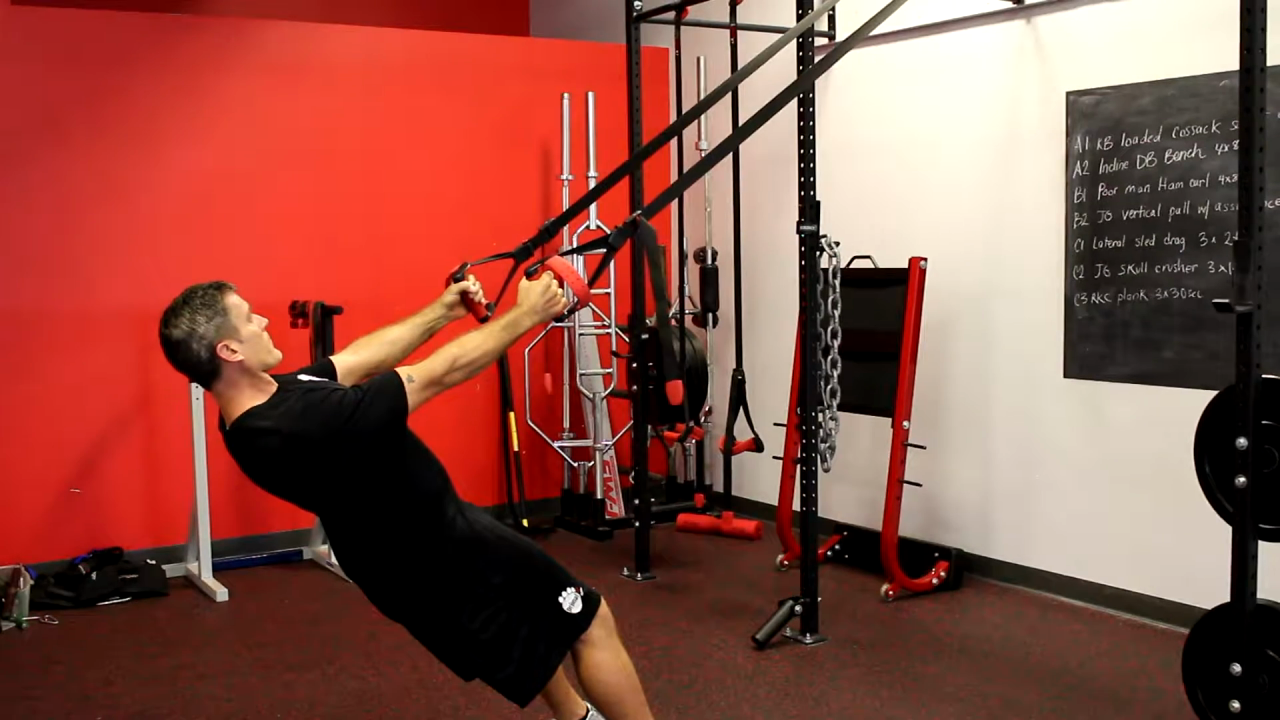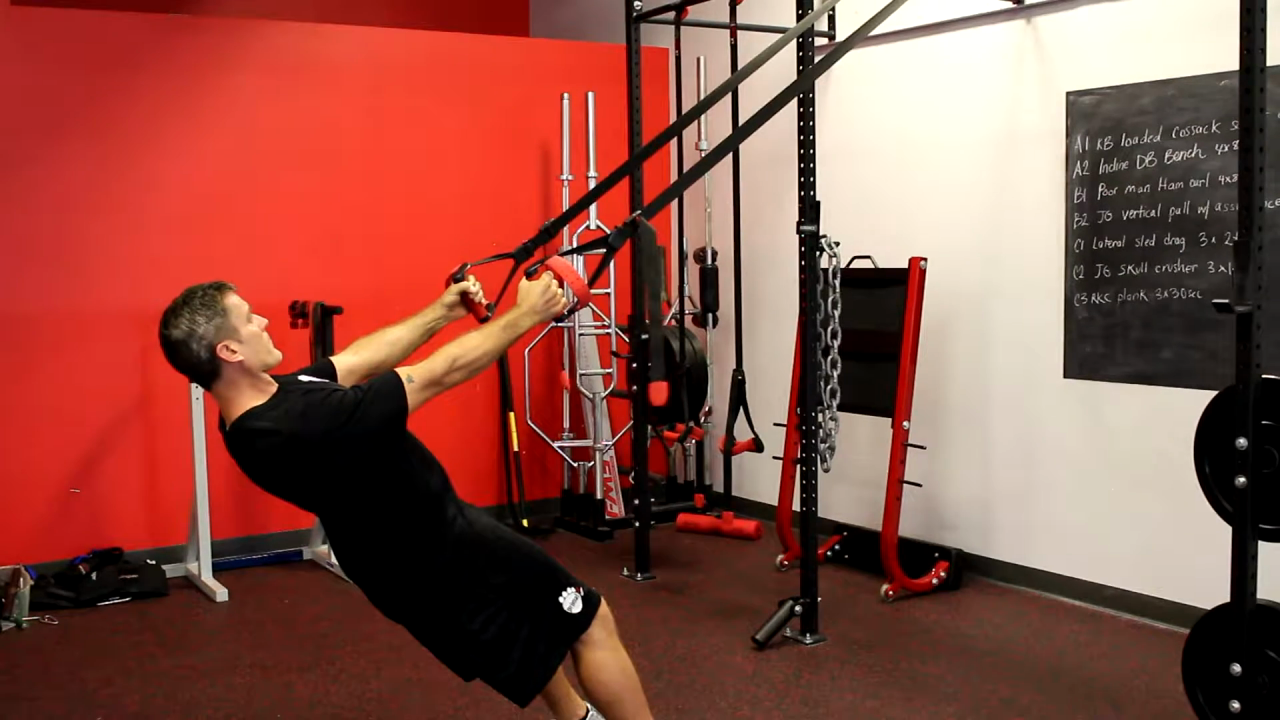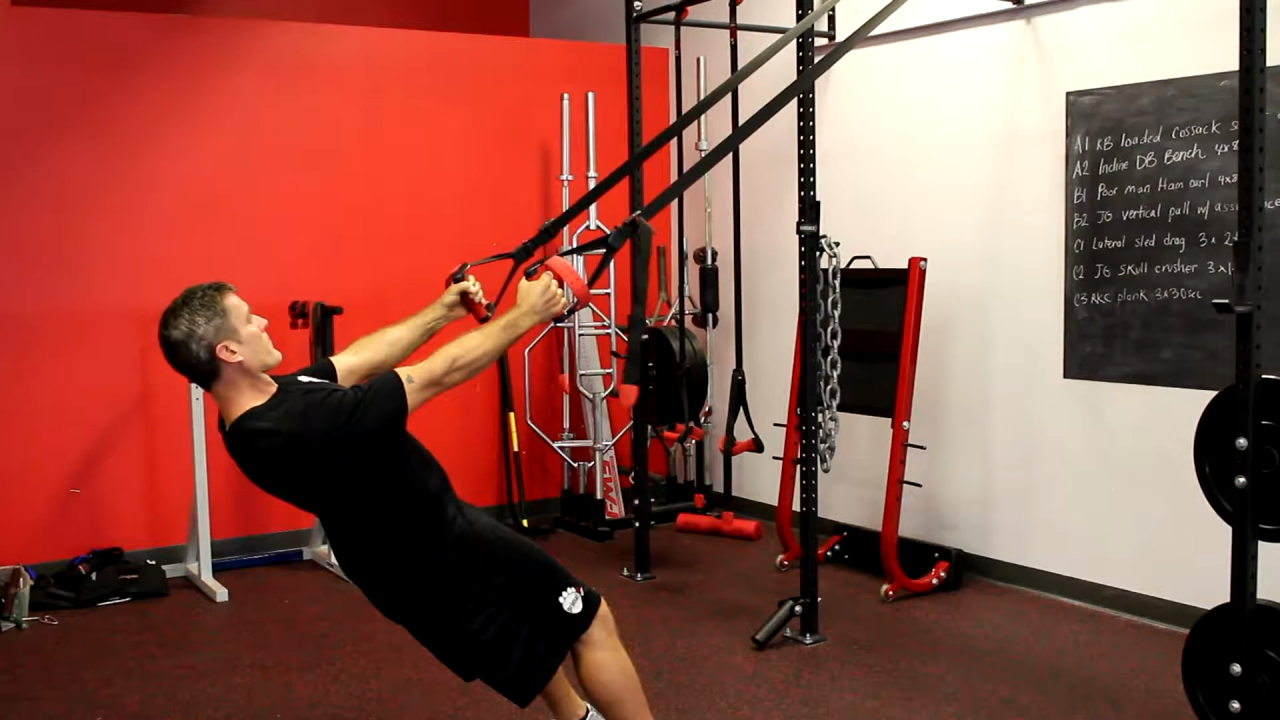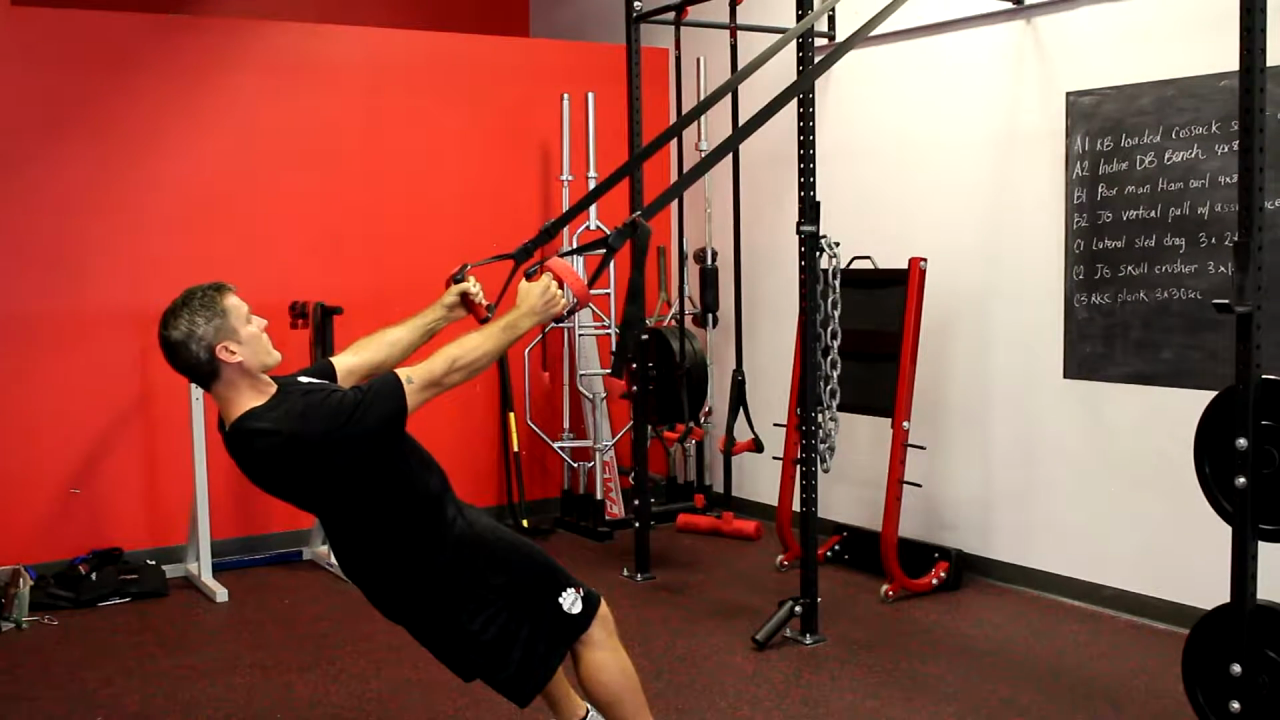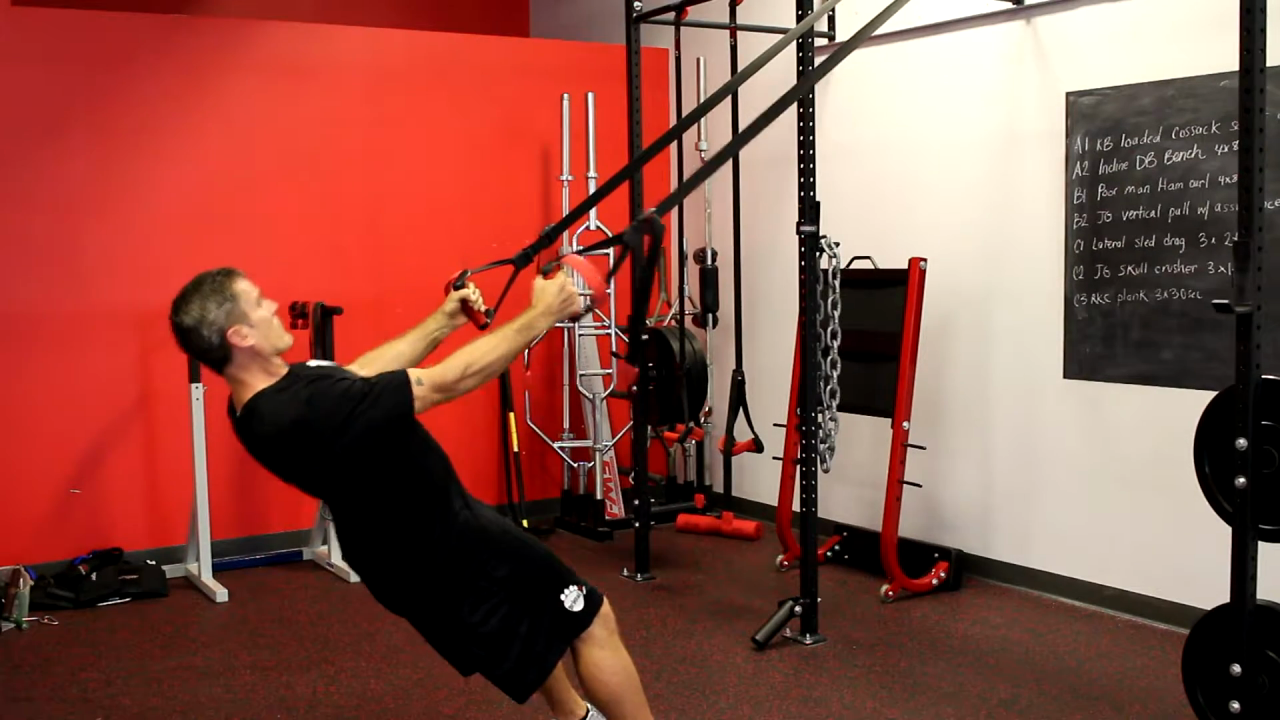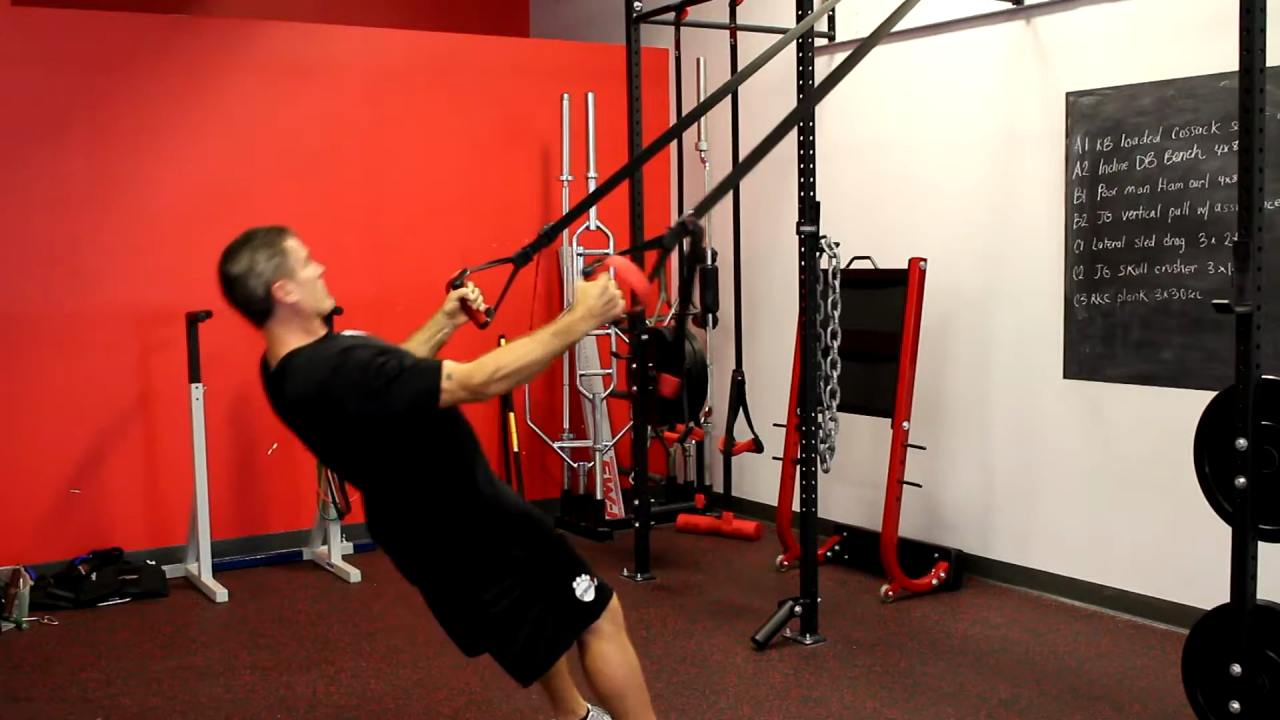
dt=0.2s
person 1, frame 1
left shoulder: (264, 404)
right shoulder: (307, 423)
left elbow: (360, 358)
right elbow: (439, 373)
left wrist: (442, 310)
right wrist: (526, 313)
left hip: (417, 541)
right hip: (441, 558)
left knee: (543, 617)
right knee: (592, 623)
person 1, frame 2
left shoulder: (264, 405)
right shoulder: (305, 426)
left elbow: (360, 359)
right elbow: (439, 374)
left wrist: (442, 311)
right wrist: (526, 314)
left hip: (418, 541)
right hip: (442, 559)
left knee: (544, 618)
right knee: (592, 625)
person 1, frame 3
left shoulder: (263, 407)
right shoulder: (306, 426)
left elbow: (360, 360)
right elbow: (438, 375)
left wrist: (442, 311)
right wrist: (525, 315)
left hip: (418, 540)
right hip: (442, 559)
left knee: (547, 614)
right knee: (593, 625)
person 1, frame 4
left shoulder: (261, 408)
right shoulder: (305, 426)
left elbow: (360, 360)
right elbow: (437, 375)
left wrist: (442, 312)
right wrist: (526, 315)
left hip: (418, 538)
right hip: (440, 558)
left knee: (547, 610)
right knee: (592, 625)
person 1, frame 5
left shoulder: (269, 398)
right shoulder: (308, 411)
left elbow: (363, 375)
right elbow: (448, 381)
left wrist: (444, 320)
right wrist: (541, 315)
left hip: (417, 533)
right hip: (442, 552)
left knee: (547, 615)
right knee: (593, 623)
person 1, frame 6
left shoulder: (296, 366)
right shoulder: (335, 374)
right elbow: (479, 381)
left wrist: (445, 321)
right wrist: (581, 318)
left hip: (431, 515)
right hip: (463, 527)
left knee: (551, 610)
right knee: (601, 617)
